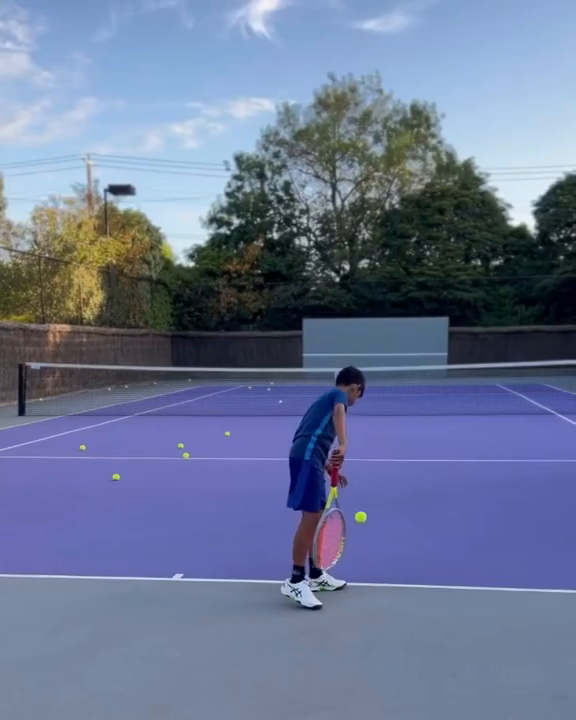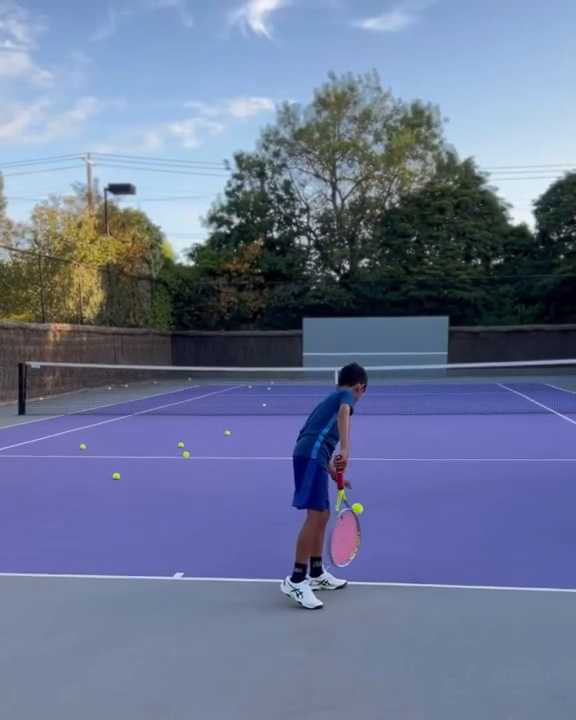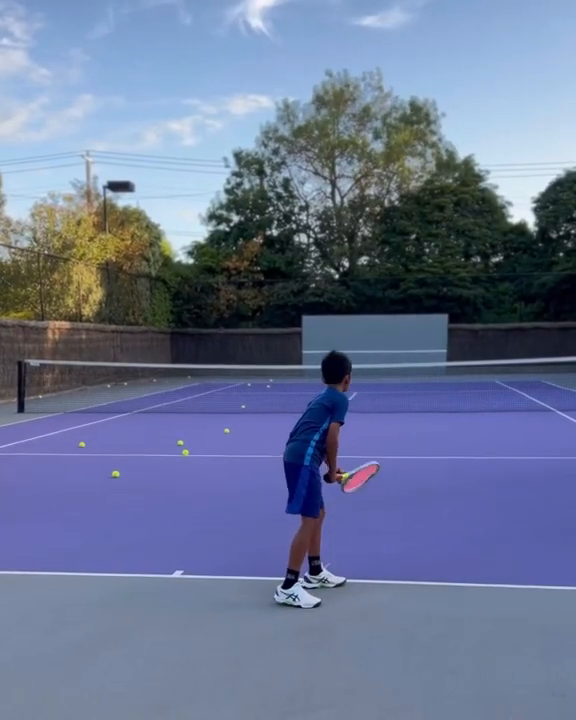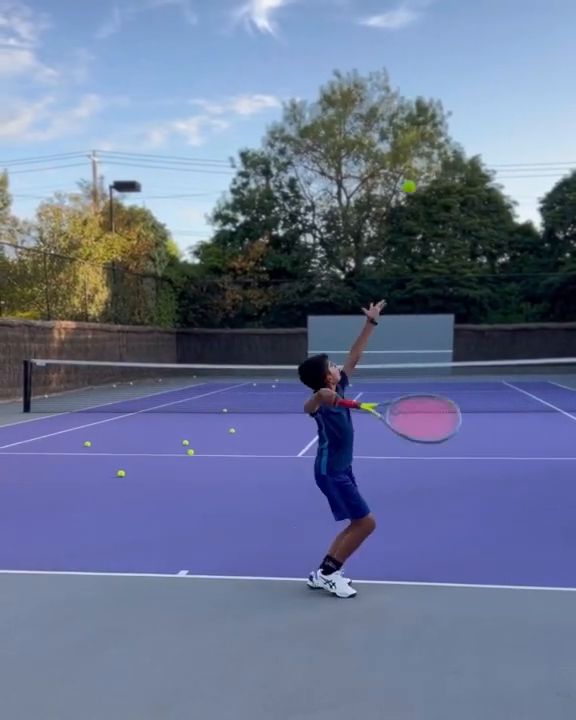
dt=1s
person 1, frame 1
left shoulder: (327, 399)
right shoulder: (340, 395)
right elbow: (339, 412)
left wrist: (332, 469)
right wrist: (343, 445)
left hip: (309, 458)
right hip: (306, 457)
left knee: (319, 515)
right knee: (309, 517)
left ankle: (315, 575)
right ankle: (295, 581)
person 1, frame 2
left shoulder: (332, 398)
right shoulder: (347, 395)
right elbow: (344, 413)
left wrist: (336, 474)
right wrist: (345, 449)
left hip: (311, 455)
right hip: (311, 455)
left knee: (323, 515)
right knee: (314, 515)
left ankle: (316, 574)
right ankle: (295, 580)
person 1, frame 3
left shoulder: (322, 397)
right shoulder: (341, 399)
right elbow: (331, 440)
left wrist: (331, 467)
right wrist: (332, 471)
left hip: (297, 456)
right hip: (304, 460)
left knee: (318, 515)
right knee: (310, 521)
left ankle: (315, 573)
right ankle: (288, 587)
person 1, frame 4
left shoulder: (337, 389)
right shoulder: (323, 403)
left elbow: (354, 357)
right elbow: (310, 408)
left wrist: (370, 323)
right wrist: (319, 396)
left hip: (342, 470)
right hip: (332, 474)
left knee: (358, 526)
right knee: (366, 522)
left ankle: (325, 571)
right ankle: (328, 572)
